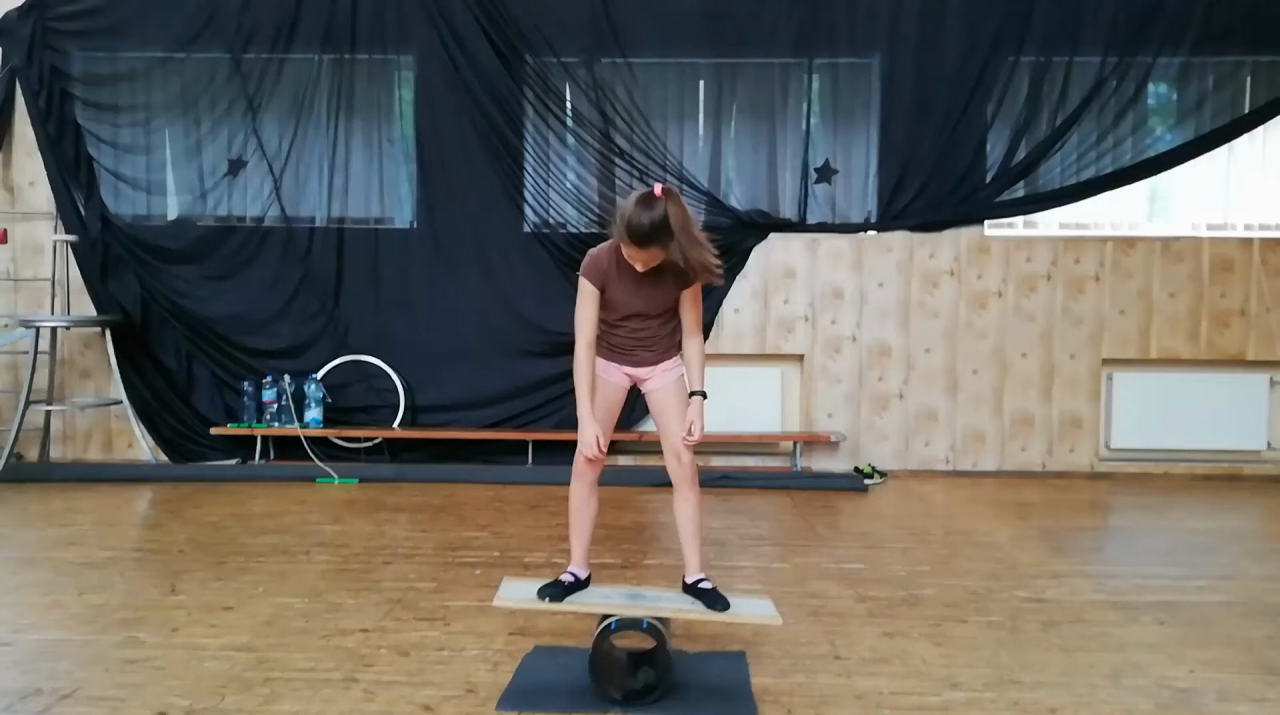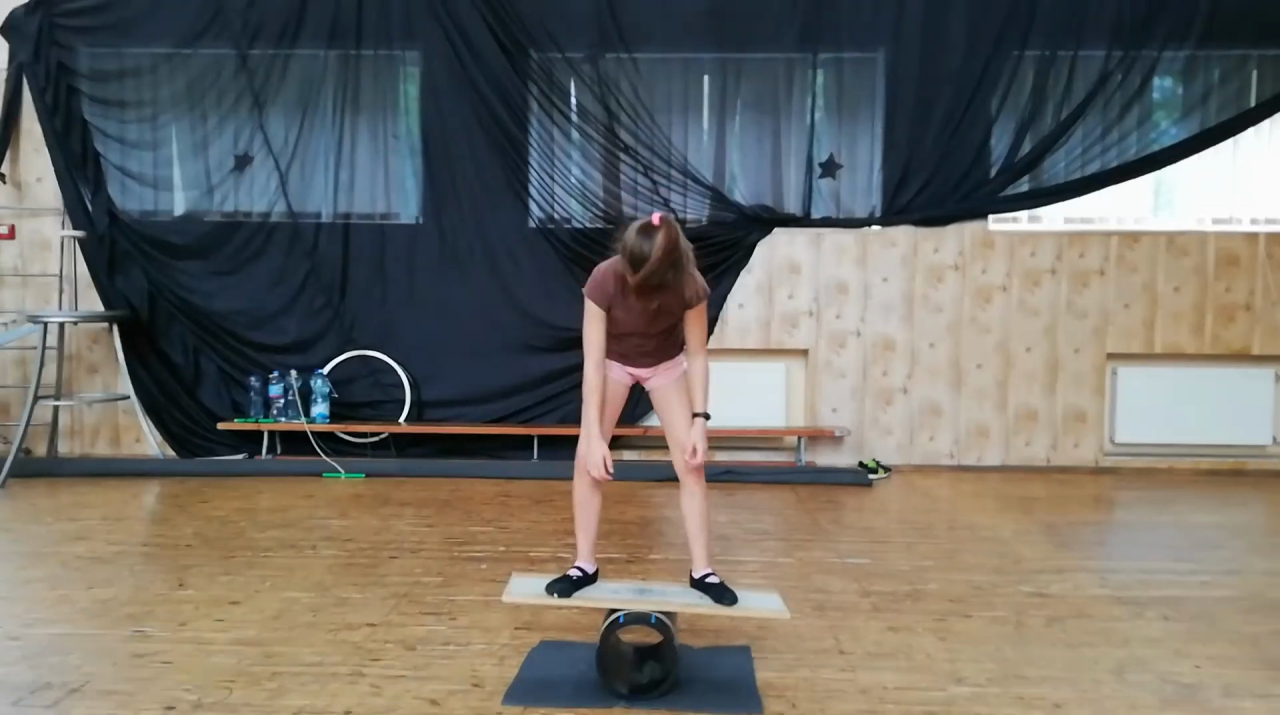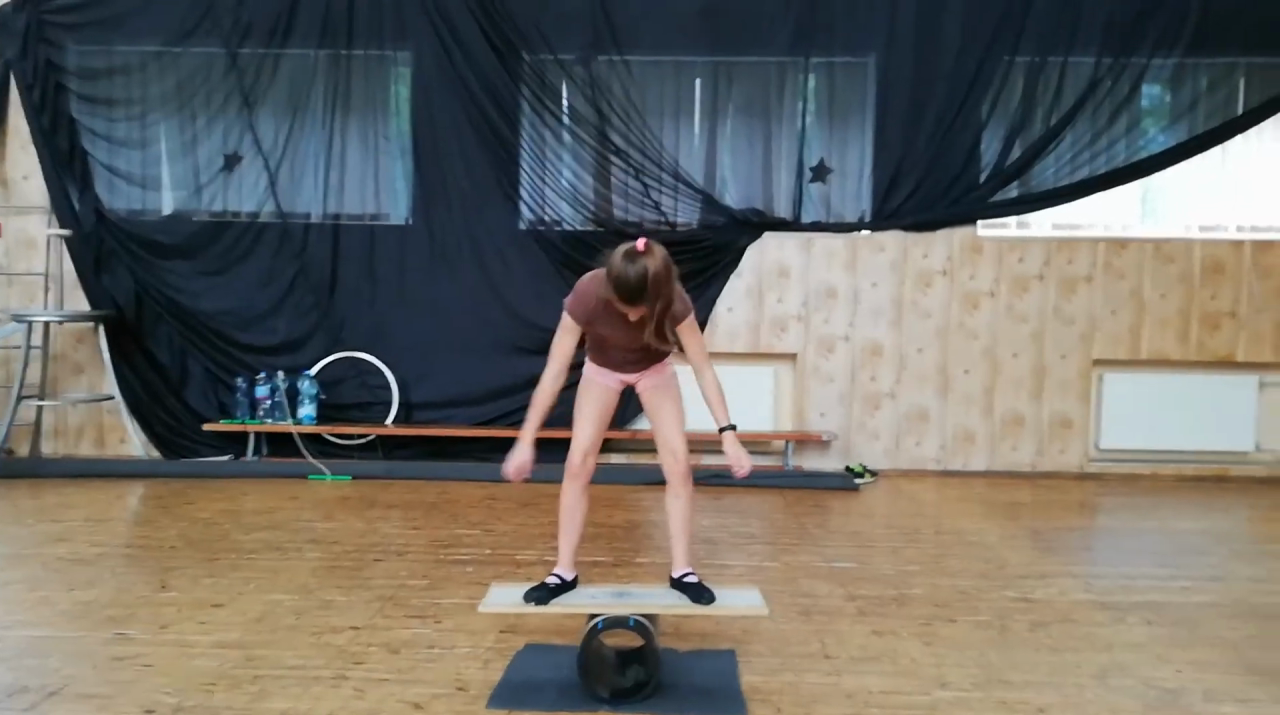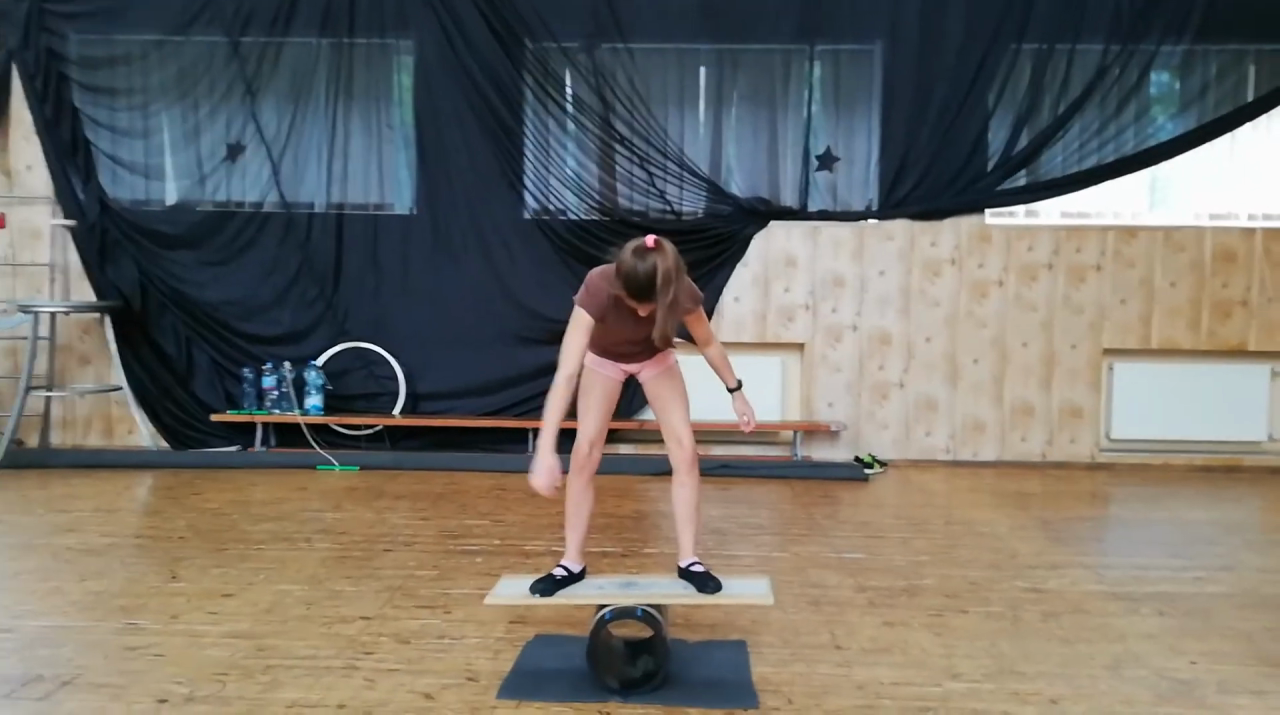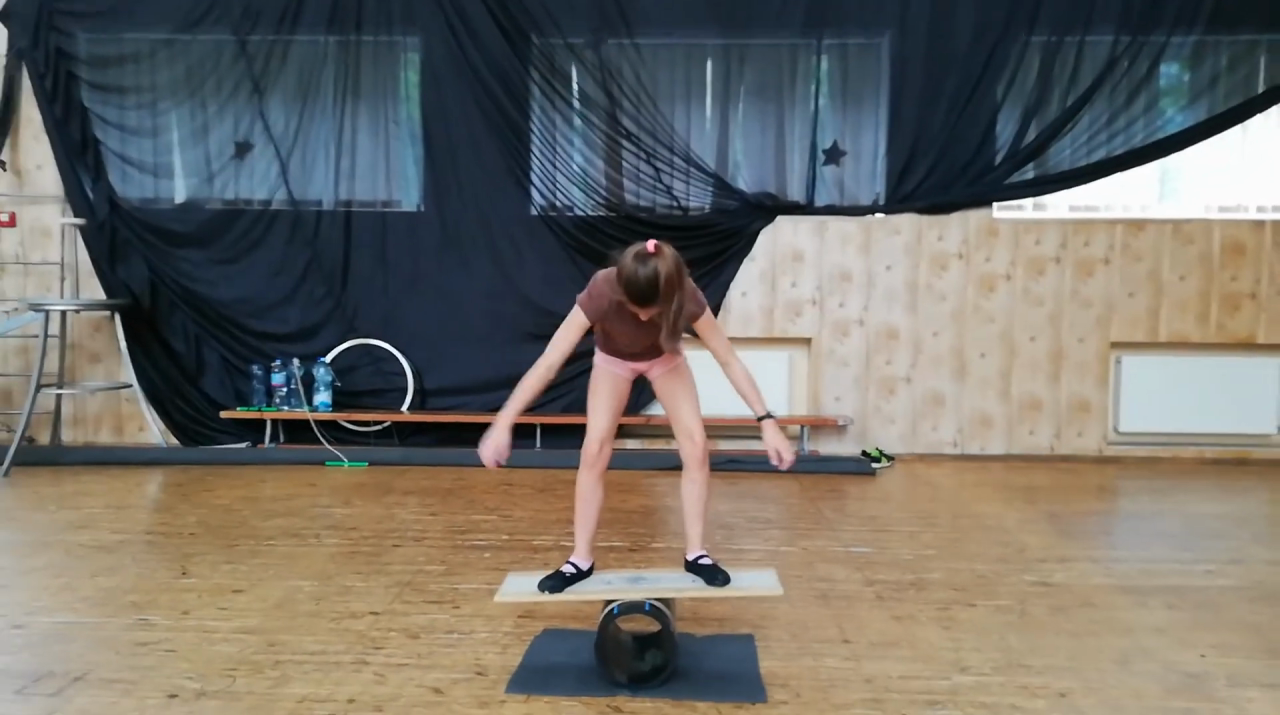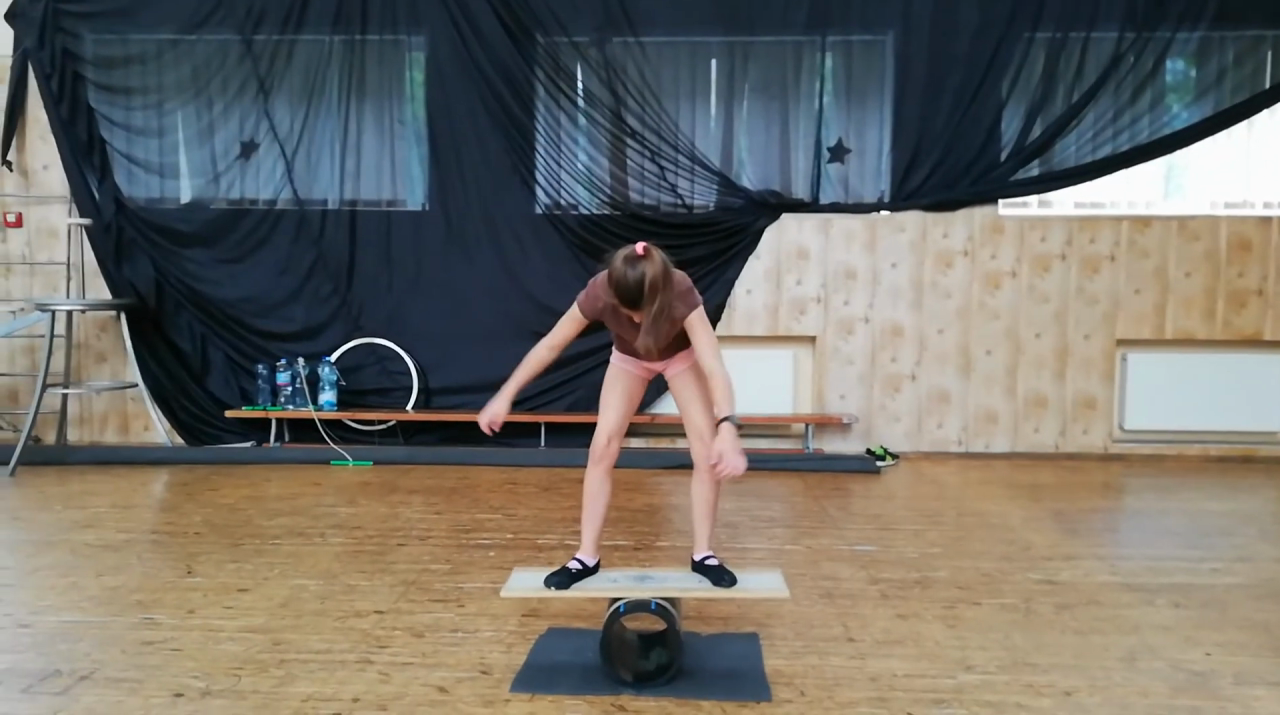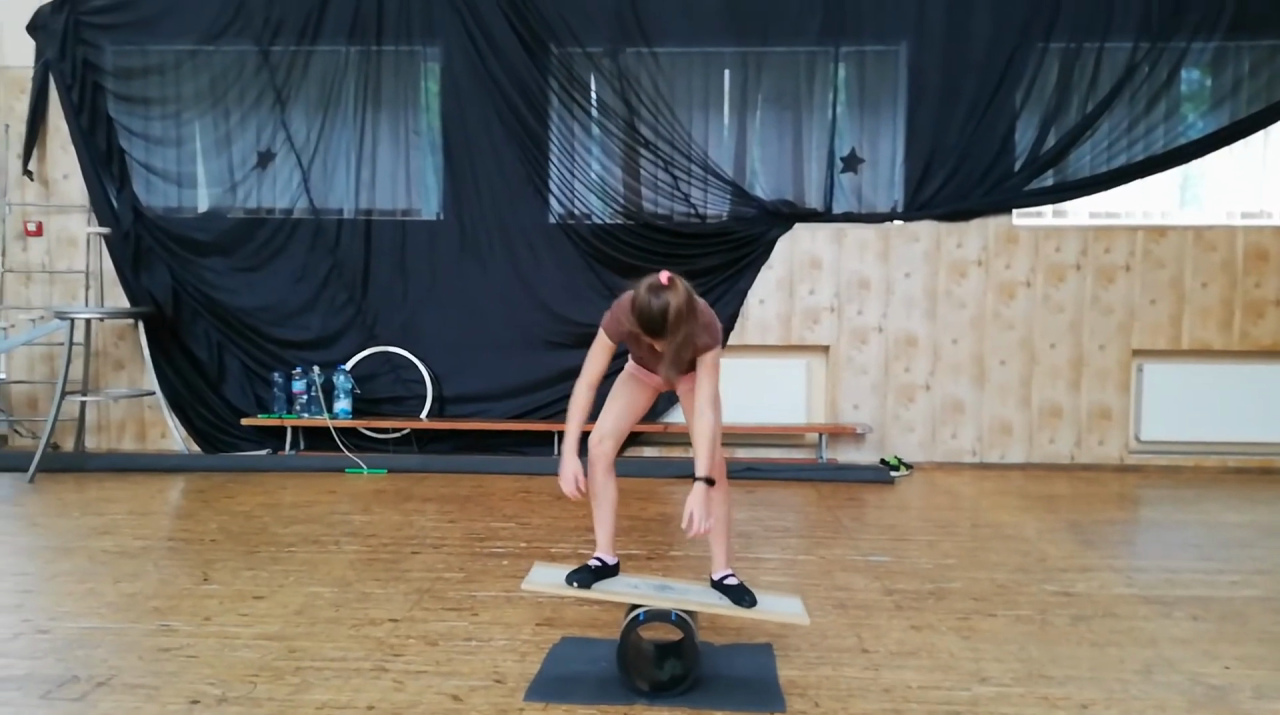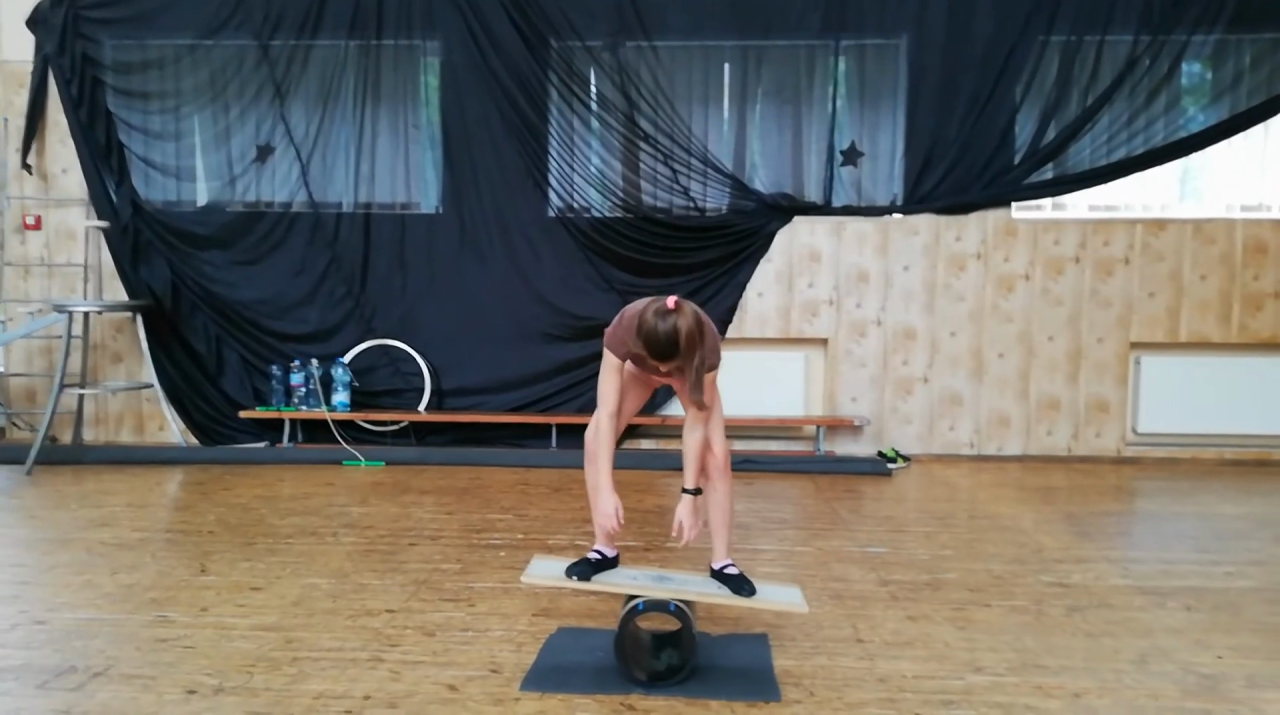
dt=0.3s
person 1, frame 1
left shoulder: (683, 266)
right shoulder: (598, 263)
left elbow: (692, 336)
right elbow: (584, 344)
left wrist: (697, 397)
right wrist: (586, 418)
left hip: (664, 366)
right hip: (609, 363)
left knee: (683, 464)
right knee: (586, 460)
left ankle: (695, 576)
right ankle: (577, 570)
person 1, frame 2
left shoulder: (689, 285)
right shoulder: (603, 281)
left elbow: (696, 354)
right elbow: (593, 363)
left wrist: (699, 418)
right wrist: (593, 437)
left hip: (666, 364)
right hip: (614, 363)
left knee: (690, 461)
right knee: (588, 461)
left ankle: (702, 571)
right ankle: (585, 565)
person 1, frame 3
left shoulder: (672, 299)
right shoulder: (588, 294)
left elbow: (702, 366)
right elbow: (555, 371)
left wrist: (727, 433)
right wrist: (526, 441)
left hip: (654, 369)
right hip: (603, 369)
left knee: (678, 462)
right knee: (578, 462)
left ankle: (682, 571)
right ankle: (564, 572)
person 1, frame 4
left shoulder: (681, 291)
right shoulder: (598, 288)
left elbow: (709, 344)
right elbow: (567, 371)
left wrist: (736, 392)
right wrist: (545, 448)
left hip: (655, 358)
right hip: (604, 360)
left knee: (685, 450)
right knee: (585, 452)
left ankle: (688, 561)
right ankle: (572, 563)
person 1, frame 5
left shoulder: (685, 295)
right shoulder: (602, 291)
left elbow: (728, 358)
right elbow: (551, 359)
left wrist: (768, 422)
right wrist: (503, 423)
left hip: (664, 358)
right hip: (612, 359)
left knee: (695, 446)
right knee: (594, 449)
left ankle: (695, 555)
right ankle: (579, 560)
person 1, frame 6
left shoulder: (680, 292)
right shoulder: (600, 292)
left elbow: (713, 364)
right elbow: (551, 345)
left wrist: (727, 428)
right wrist: (505, 395)
left hip: (680, 357)
right hip: (629, 358)
left knee: (706, 446)
right knee: (602, 446)
left ankle: (703, 555)
right ankle: (586, 557)
person 1, frame 7
left shoulder: (704, 325)
right shoulder: (621, 316)
left elbow: (706, 410)
right elbow: (586, 383)
left wrist: (701, 485)
right wrist: (569, 453)
left hip: (691, 372)
right hip: (642, 372)
left knee: (713, 464)
right knee: (600, 444)
left ankle: (722, 572)
right ankle: (605, 557)
person 1, frame 8
left shoulder: (705, 341)
right shoulder: (623, 332)
left elbow: (695, 426)
right elbow: (607, 414)
left wrist: (689, 496)
right wrist: (604, 492)
left hip: (690, 370)
right hip: (637, 367)
left knee: (716, 453)
right knee: (596, 438)
left ankle: (722, 563)
right ankle: (604, 550)
